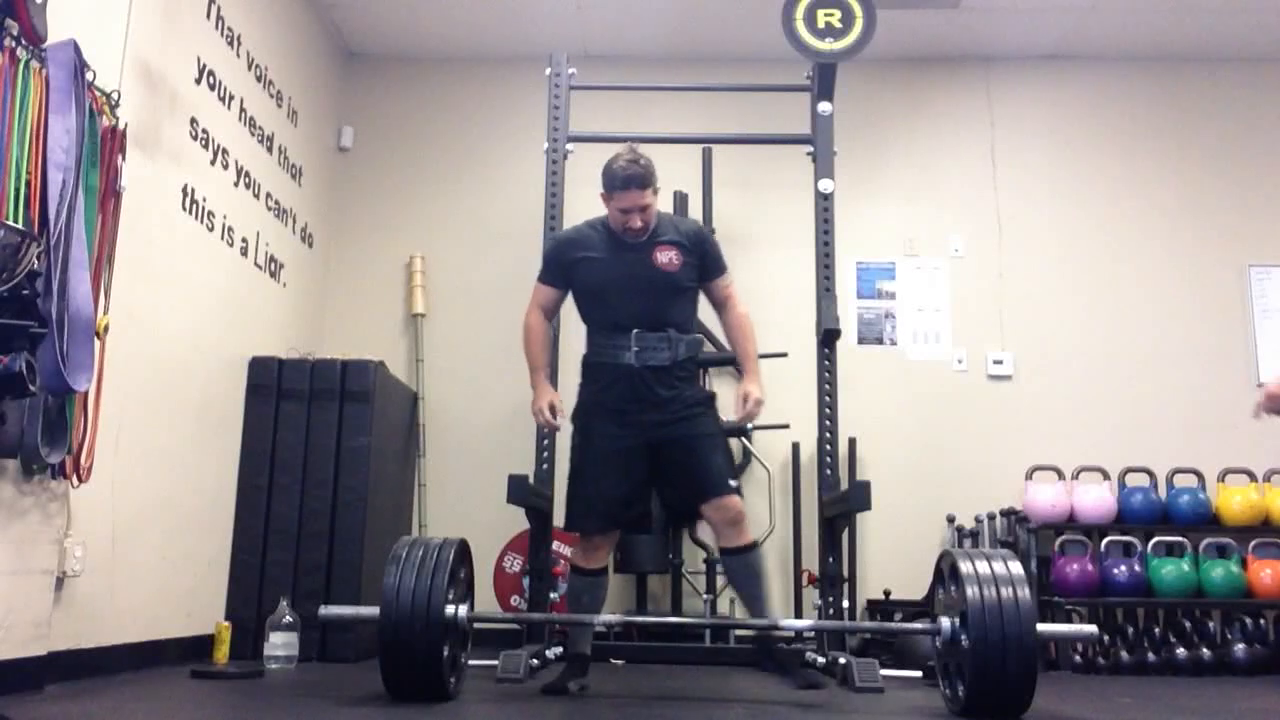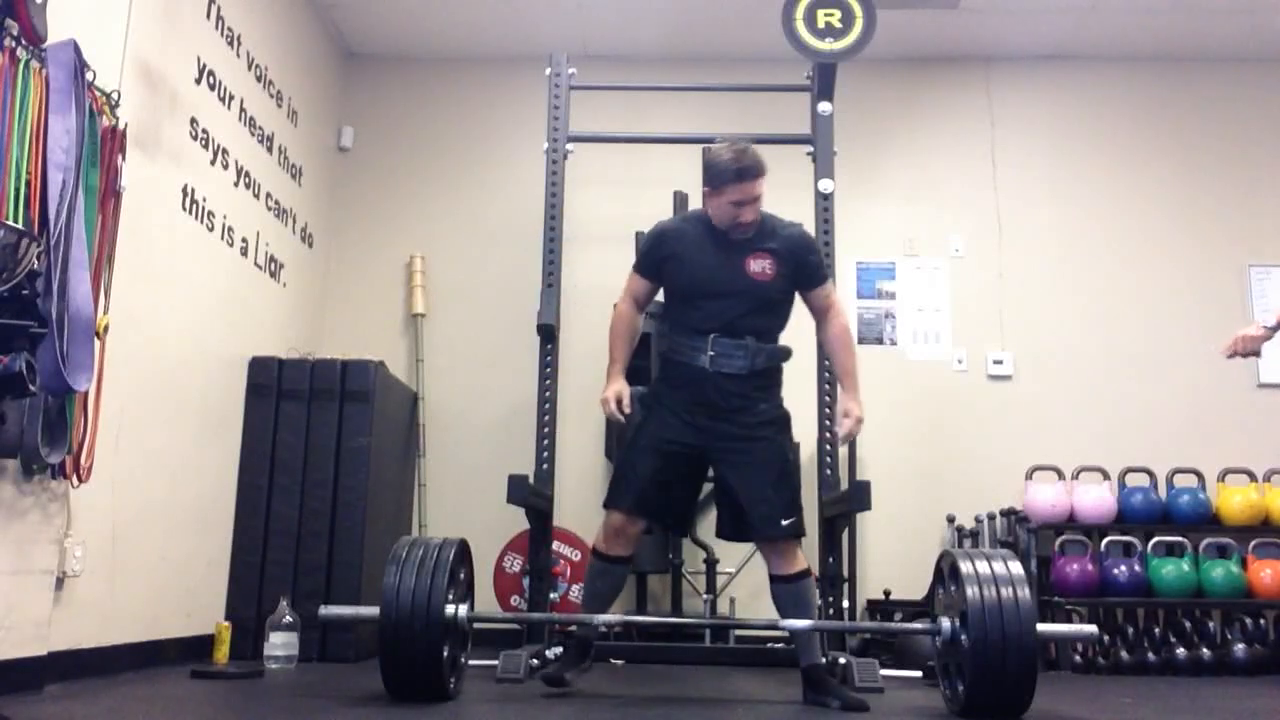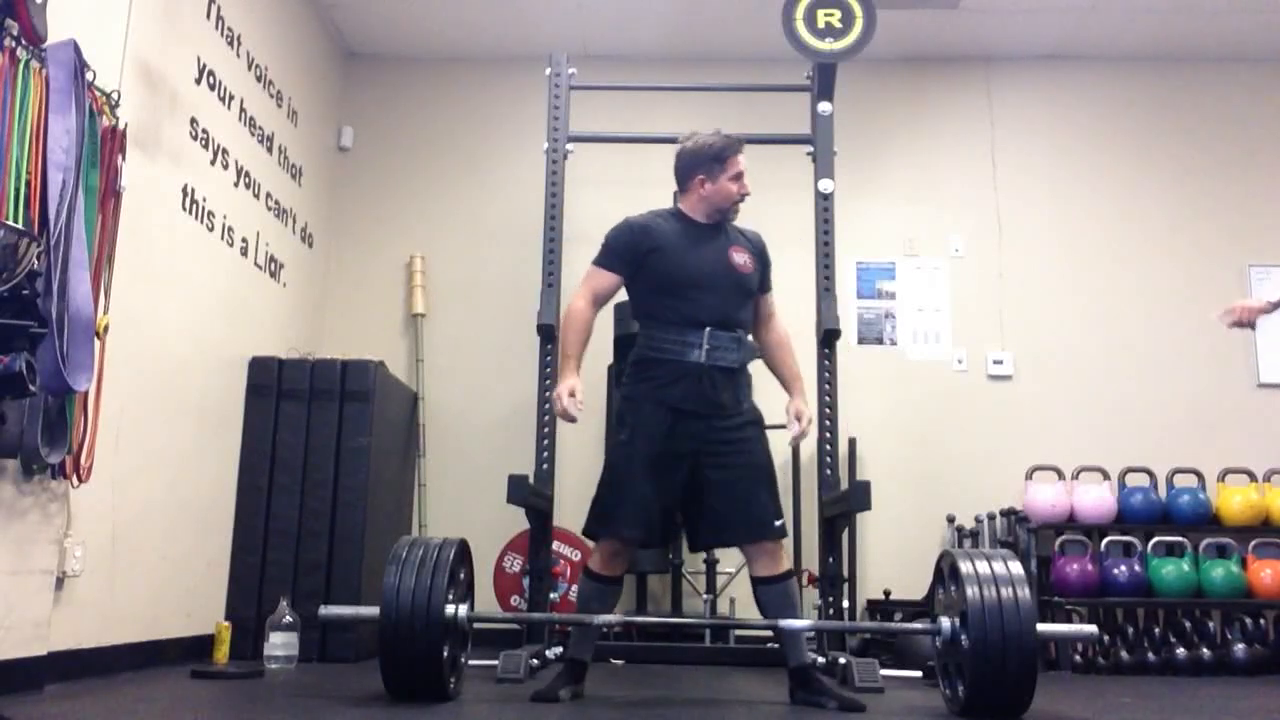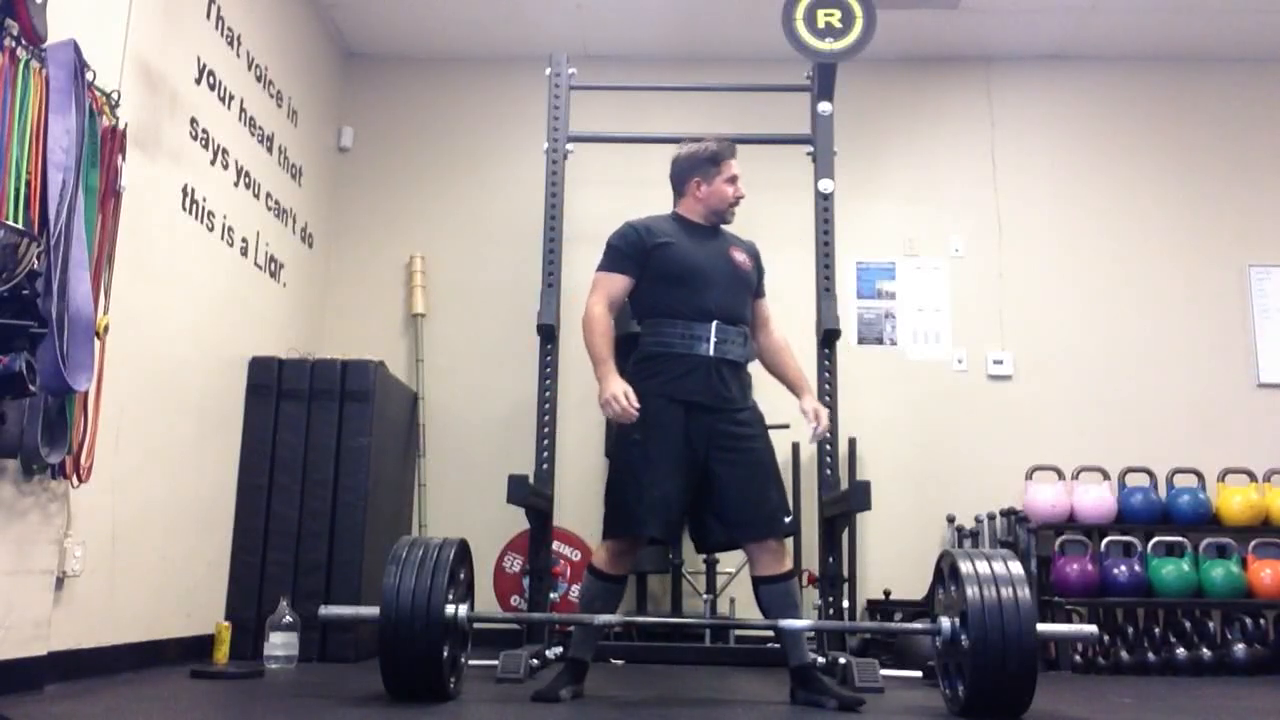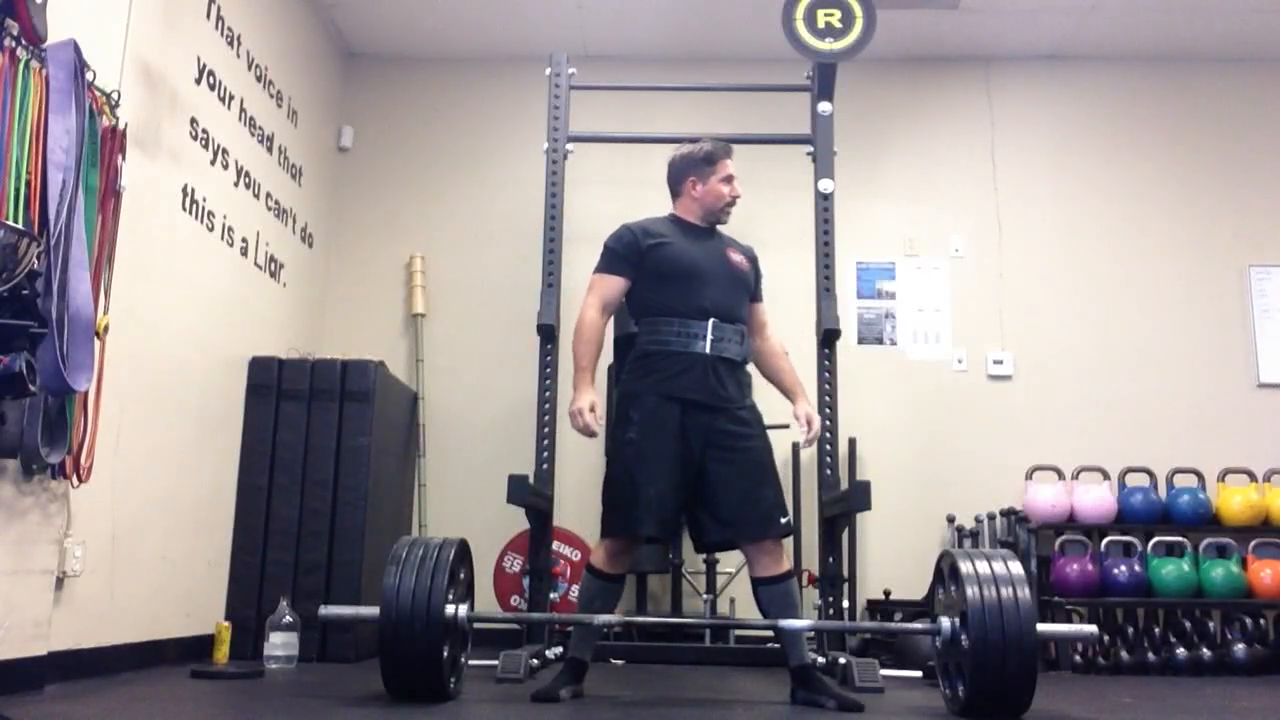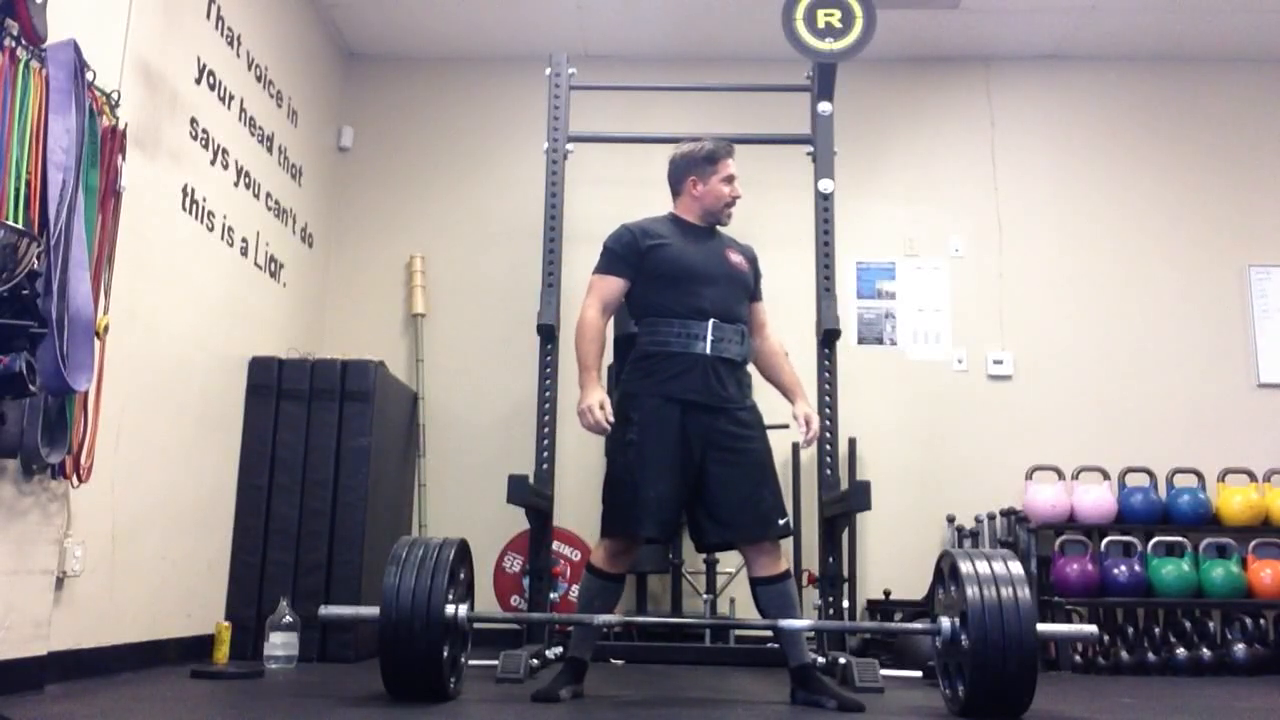
dt=0.5s
person 1, frame 1
left shoulder: (691, 238)
right shoulder: (572, 246)
left elbow: (729, 305)
right elbow: (538, 313)
left wrist: (750, 374)
right wrist: (542, 384)
left hip: (681, 398)
right hip: (608, 407)
left knee: (726, 510)
right knee: (594, 534)
left ankle: (770, 643)
right ankle: (576, 660)
person 1, frame 2
left shoulder: (791, 243)
right shoulder: (670, 237)
left elbow: (830, 315)
right elbow: (631, 304)
left wrist: (849, 391)
right wrist: (615, 376)
left hip: (753, 411)
right hip: (675, 402)
left knee: (781, 540)
right knee: (620, 521)
left ankle: (814, 673)
right ankle: (580, 645)
person 1, frame 3
left shoulder: (749, 246)
right shoulder: (640, 234)
left elbow: (768, 326)
right elbow: (586, 301)
left wrist: (796, 392)
right wrist: (568, 374)
left hip: (729, 411)
right hip: (655, 408)
left knee: (765, 540)
right knee: (616, 539)
left ankle: (802, 675)
right ankle: (574, 668)
person 1, frame 4
left shoulder: (744, 252)
right shoulder: (642, 235)
left elbow: (765, 332)
right elbow: (599, 307)
left wrist: (805, 393)
right wrist: (609, 377)
left hip: (732, 409)
right hip: (659, 406)
left knee: (768, 538)
right knee: (623, 538)
left ankle: (803, 673)
right ankle: (575, 667)
person 1, frame 5
left shoulder: (741, 255)
right shoulder: (639, 237)
left elbow: (761, 336)
right elbow: (595, 309)
left wrist: (799, 397)
right wrist: (584, 385)
left hip: (730, 409)
right hip: (655, 405)
left knee: (765, 538)
right knee: (621, 536)
left ankle: (804, 674)
right ankle: (574, 667)
person 1, frame 6
left shoulder: (741, 255)
right shoulder: (638, 238)
left elbow: (761, 336)
right elbow: (595, 311)
left wrist: (798, 397)
right wrist: (591, 385)
left hip: (731, 410)
right hip: (655, 406)
left knee: (763, 540)
right knee: (620, 537)
left ankle: (803, 674)
right ankle: (574, 667)
